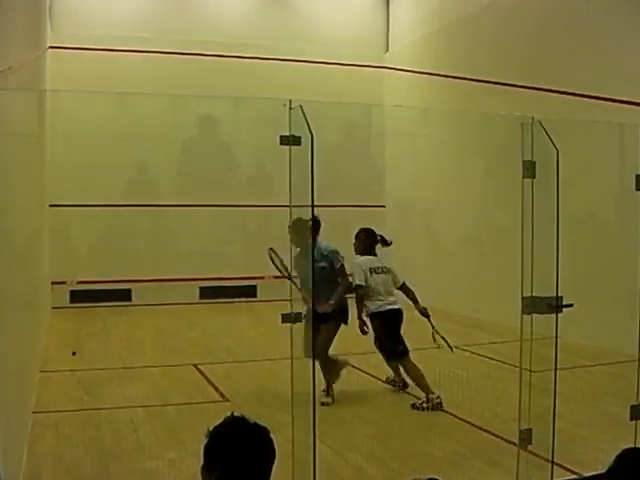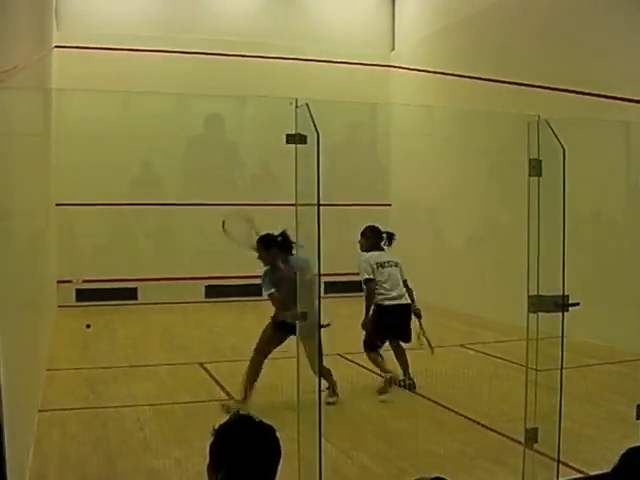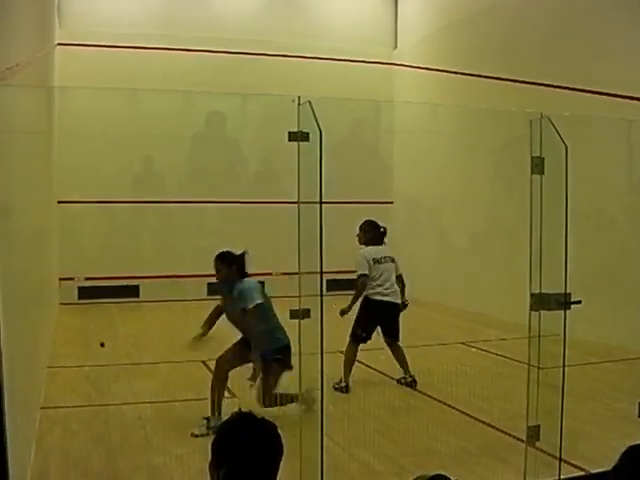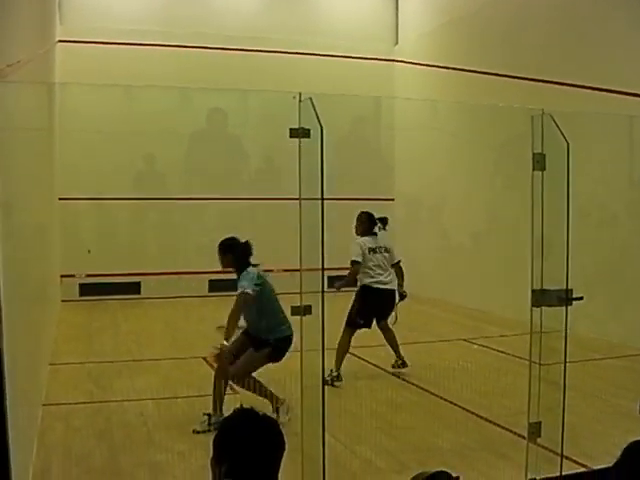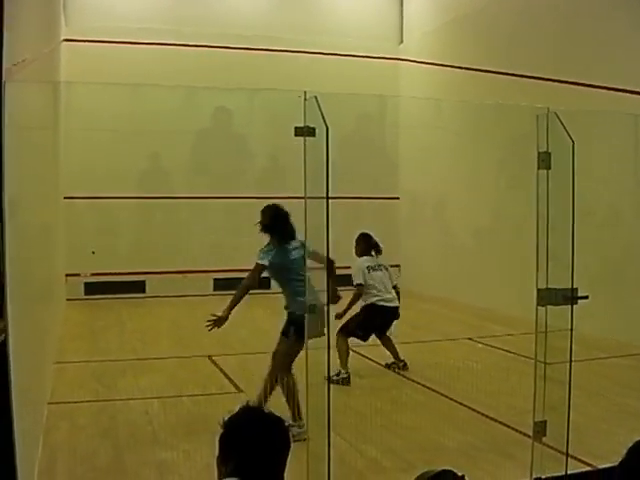
dt=0.2s
person 1, frame 1
left shoulder: (329, 253)
right shoulder: (299, 257)
left elbow: (345, 281)
right elbow: (304, 286)
left wrist: (332, 303)
right wrist: (307, 296)
left hip: (334, 307)
right hip: (315, 308)
left knee: (319, 351)
right knee: (309, 351)
left ankle: (329, 389)
right ankle: (337, 364)
person 1, frame 2
left shoulder: (300, 263)
right shoulder: (268, 275)
left elbow: (310, 293)
right elbow: (278, 303)
left hip: (307, 320)
right hip: (283, 319)
left knee: (317, 366)
right knee: (257, 354)
left ankle: (332, 387)
right ankle: (242, 402)
person 1, frame 3
left shoulder: (249, 287)
right shoulder: (227, 291)
left elbow: (253, 324)
right elbow: (216, 313)
right wrist: (203, 332)
left hip: (277, 346)
right hip: (253, 342)
left knee: (266, 401)
right knee: (221, 365)
left ankle: (302, 397)
right ankle: (214, 419)
person 1, frame 4
left shoulder: (248, 278)
right shoulder: (246, 274)
left elbow: (237, 310)
left wrist: (226, 343)
left hip: (275, 338)
right hip: (257, 331)
left knee: (236, 374)
right knee: (223, 364)
left ankle: (278, 403)
right ankle: (216, 416)
person 1, frame 5
left shoulder: (270, 251)
right shoulder: (296, 243)
left elbow: (248, 284)
right elbow: (328, 262)
left wrist: (226, 313)
right wrist: (333, 291)
left hip: (303, 313)
right hip: (312, 308)
left knee: (282, 367)
right knee: (278, 360)
left ankle: (299, 425)
right ankle: (257, 409)
person 2, frame 1
left shoulder: (359, 263)
right shoulder: (384, 264)
left elbow: (361, 294)
right elbow: (404, 287)
left wrist: (360, 318)
right wrist: (418, 305)
left hip: (380, 315)
right hip: (395, 312)
left knee: (400, 358)
right knee: (391, 351)
left ankle: (432, 397)
right ankle: (398, 379)
person 2, frame 2
left shoulder: (366, 259)
right shoulder: (393, 259)
left elbow: (370, 288)
right elbow: (405, 284)
left wrist: (366, 316)
right wrist: (413, 306)
left hip: (385, 309)
right hip: (404, 307)
left knee: (370, 348)
right knee: (395, 343)
left ankle: (388, 374)
right ankle: (407, 379)
person 2, frame 3
left shoulder: (365, 253)
right shoulder: (389, 253)
left elbow: (362, 284)
right elbow: (400, 280)
left wrist: (350, 306)
right wrist: (402, 298)
left hip: (373, 303)
right hip: (393, 304)
left knee: (354, 342)
right knee: (392, 341)
left ankle: (344, 382)
right ankle: (408, 376)
person 2, frame 4
left shoulder: (361, 243)
right shoulder: (385, 243)
left elbow: (355, 270)
right elbow: (398, 268)
left wrist: (342, 284)
right wrist: (401, 288)
left hip: (370, 291)
right hip: (389, 291)
left knee: (348, 330)
right knee: (383, 323)
left ankle: (336, 372)
right ankle: (399, 359)
person 2, frame 5
left shoulder: (359, 264)
right shoulder: (382, 264)
left elbow: (359, 292)
right elbow: (396, 289)
left wrist: (344, 310)
right wrist: (396, 308)
left hip: (375, 308)
right hip: (392, 308)
left knee: (342, 335)
right knee: (380, 334)
left ankle: (343, 372)
right ankle: (399, 362)
